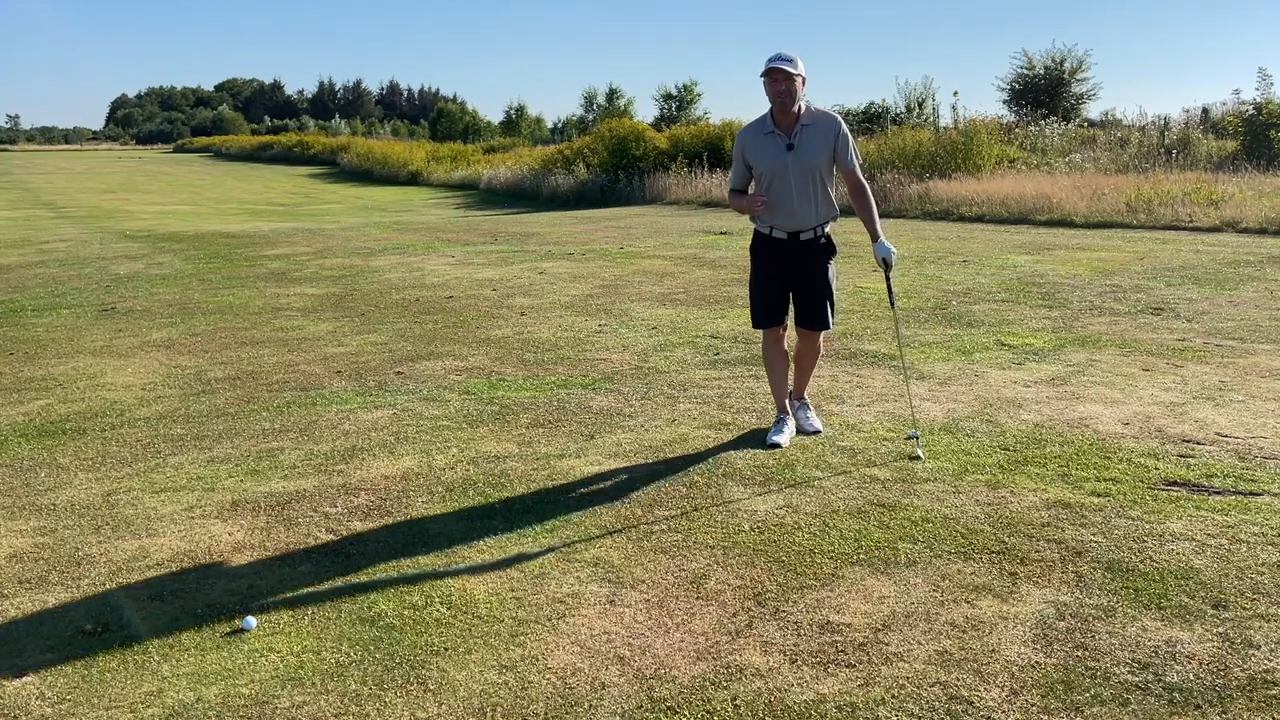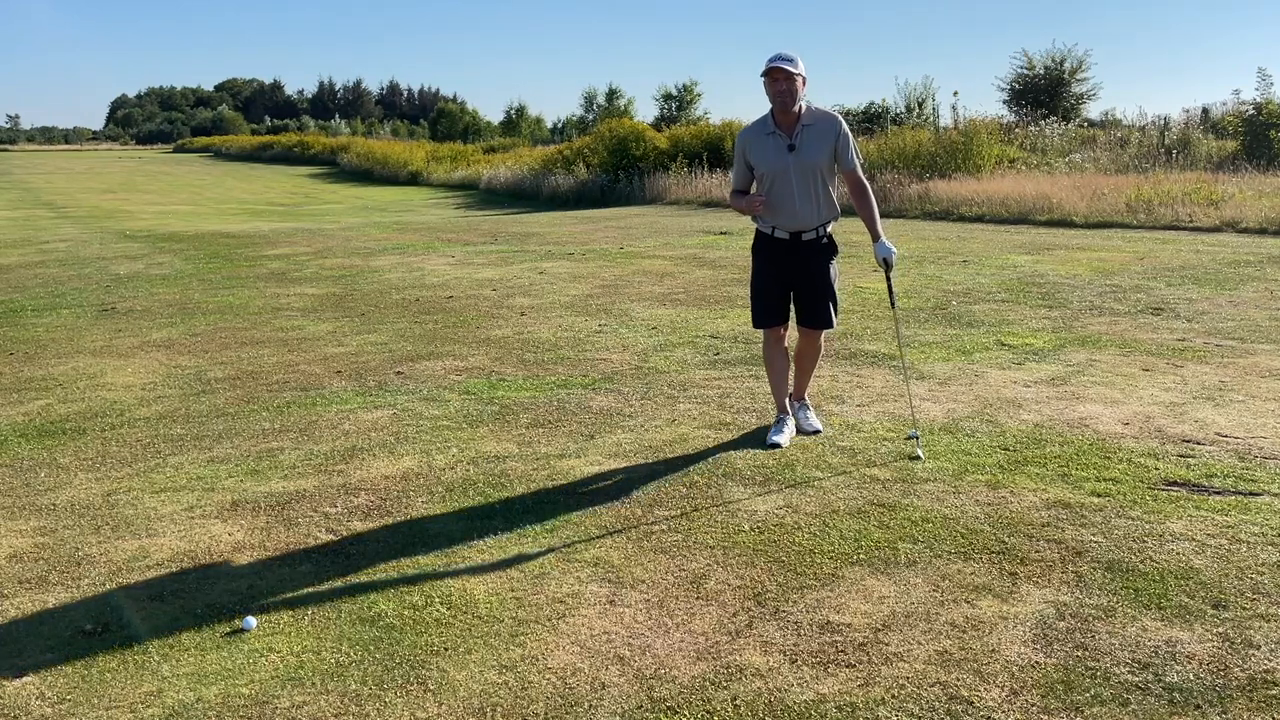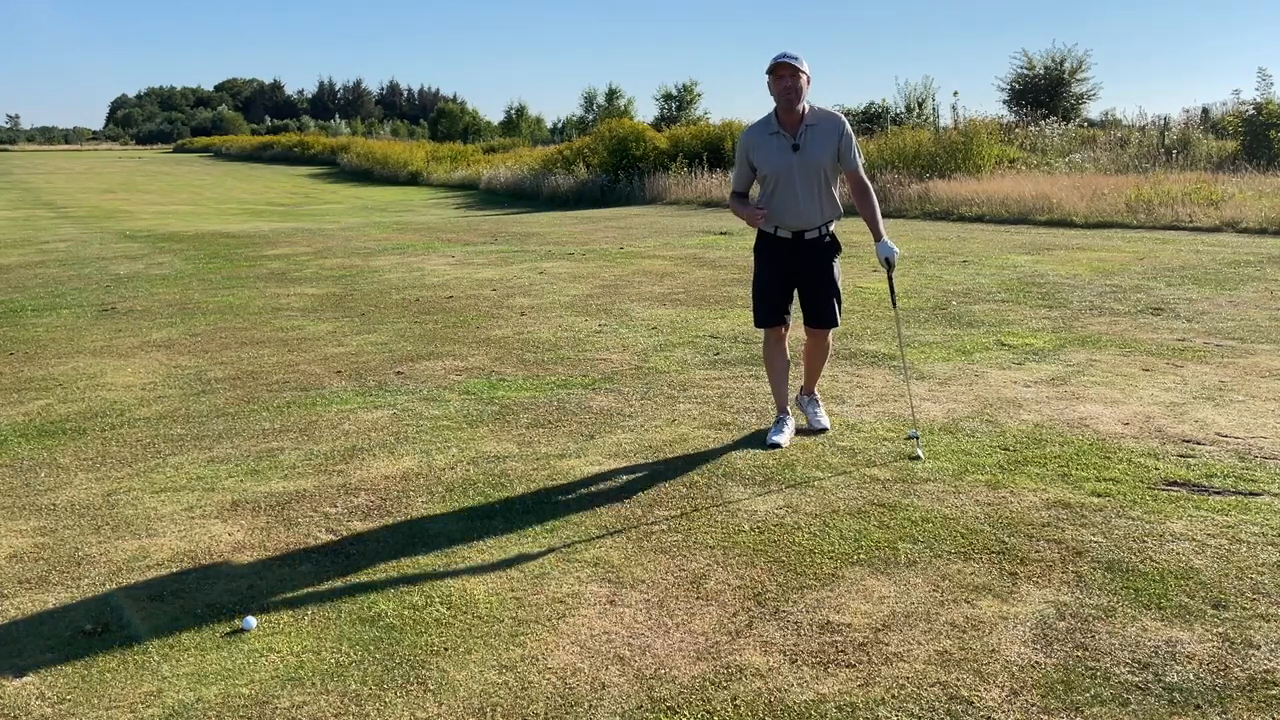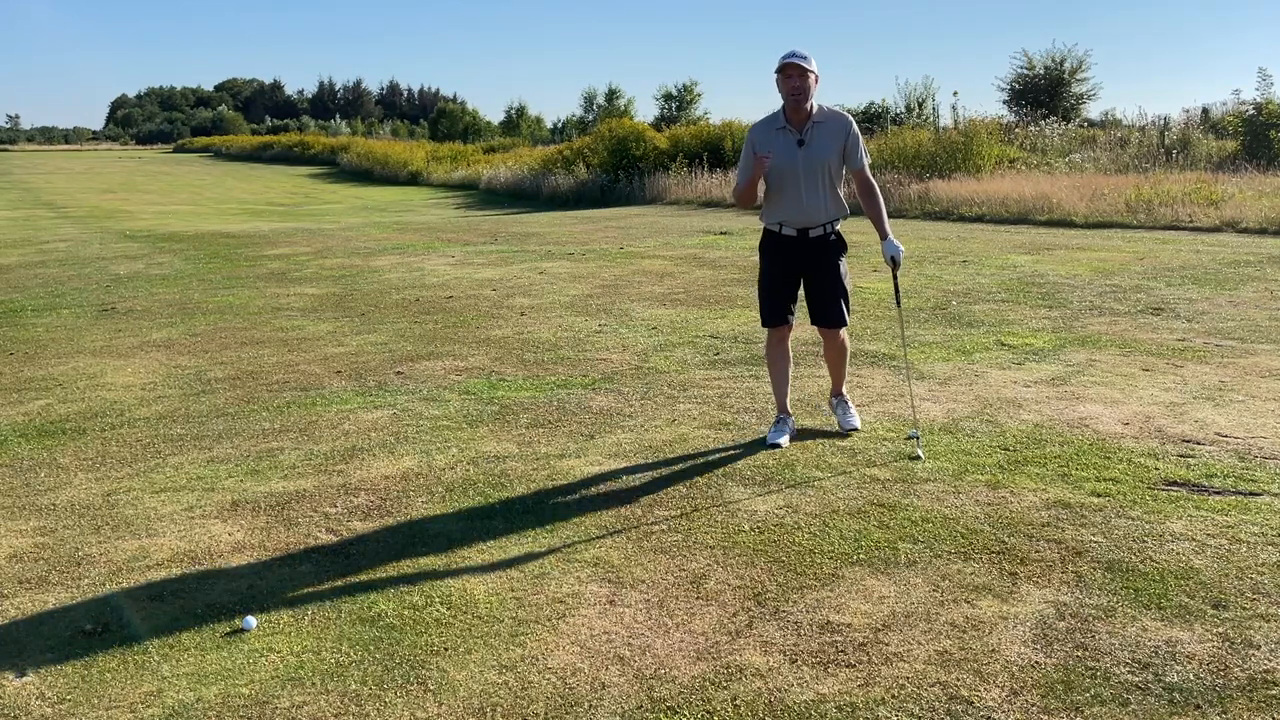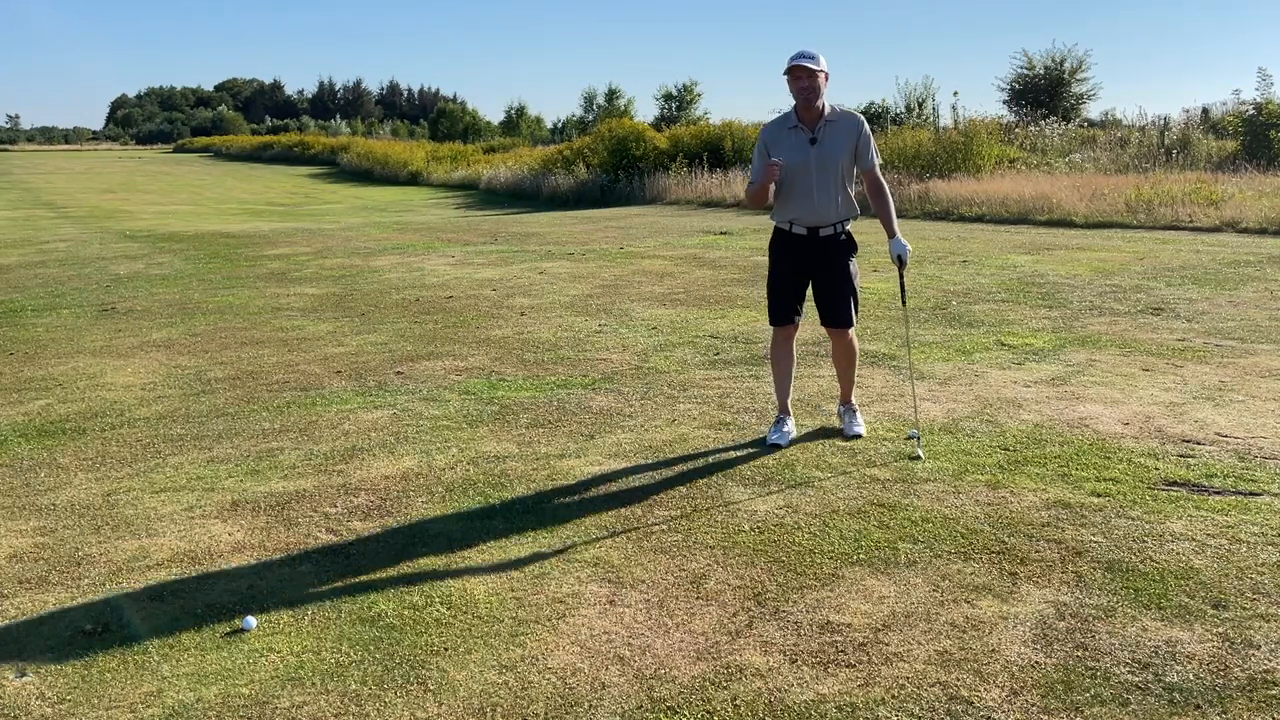
dt=0.2s
person 1, frame 1
left shoulder: (831, 126)
right shoulder: (748, 137)
left elbow: (856, 184)
right elbow: (734, 192)
left wrist: (877, 239)
right wrist: (746, 203)
left hip: (815, 244)
right hip: (769, 245)
left knee: (811, 332)
right knee: (773, 332)
left ankle: (800, 397)
right ankle: (784, 416)
person 1, frame 2
left shoulder: (832, 126)
right shoulder: (749, 137)
left elbow: (857, 184)
right elbow: (737, 192)
left wrist: (878, 239)
right wrist: (747, 204)
left hip: (817, 244)
right hip: (771, 245)
left knee: (813, 330)
right knee: (774, 331)
left ankle: (800, 398)
right ankle: (783, 416)
person 1, frame 3
left shoulder: (835, 126)
right shoulder: (753, 137)
left elbow: (858, 184)
right elbow: (738, 195)
left wrist: (880, 239)
right wrist: (747, 212)
left hip: (819, 242)
right hip: (773, 244)
left knee: (820, 330)
right knee: (774, 331)
left ankle: (809, 394)
right ankle: (783, 415)
person 1, frame 4
left shoulder: (842, 126)
right shoulder: (759, 133)
left elbow: (864, 183)
right elbow: (742, 201)
left wrist: (886, 238)
right wrist: (753, 176)
left hip: (825, 241)
right hip: (779, 243)
left knee: (833, 329)
right knee: (778, 330)
left ankle: (839, 397)
right ankle: (784, 416)
person 1, frame 5
left shoulder: (853, 125)
right shoulder: (771, 133)
left elbow: (874, 184)
right elbow: (754, 201)
left wrist: (894, 236)
right wrist: (766, 181)
left hip: (835, 241)
right hip: (789, 242)
left knee: (841, 330)
right knee: (784, 330)
left ankle: (848, 405)
right ankle: (784, 416)
